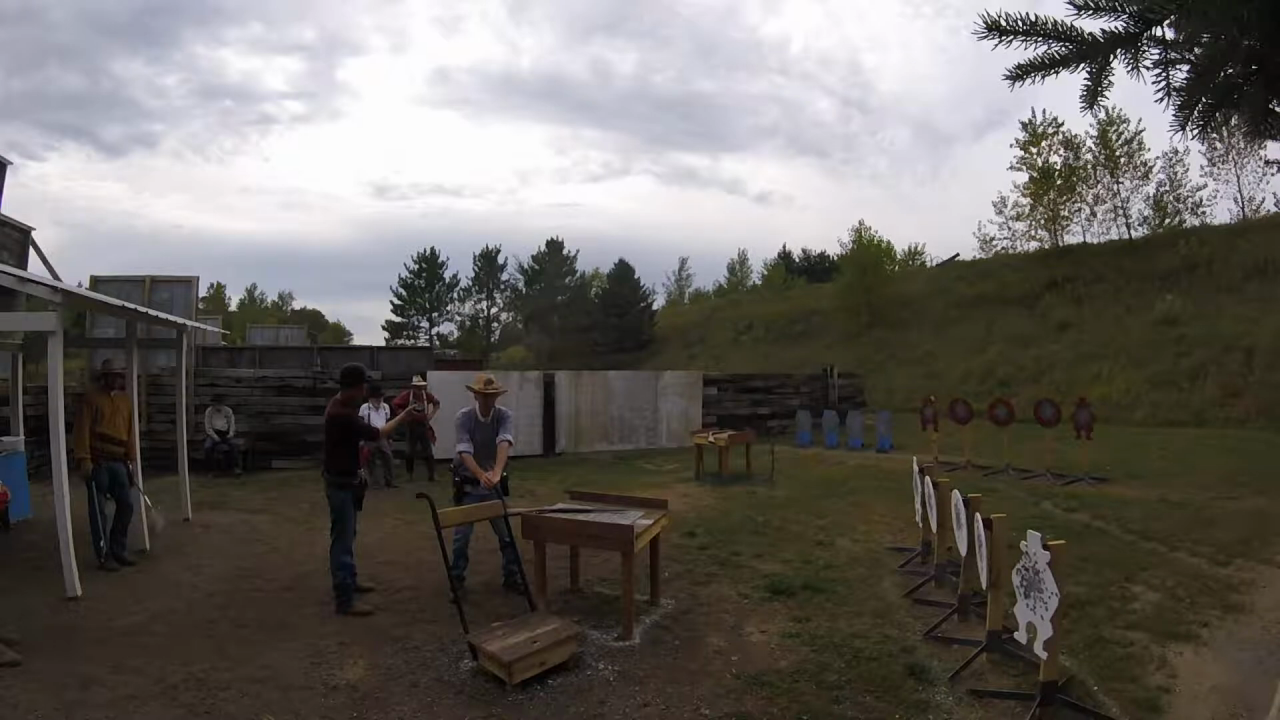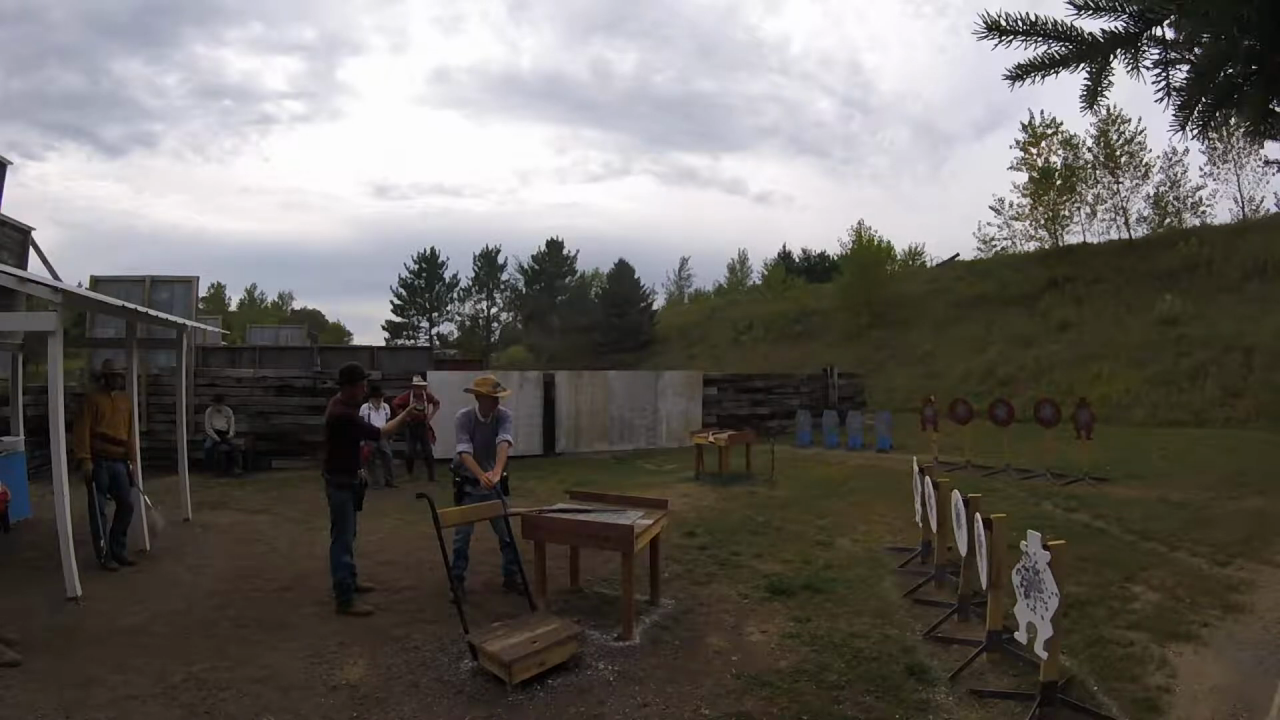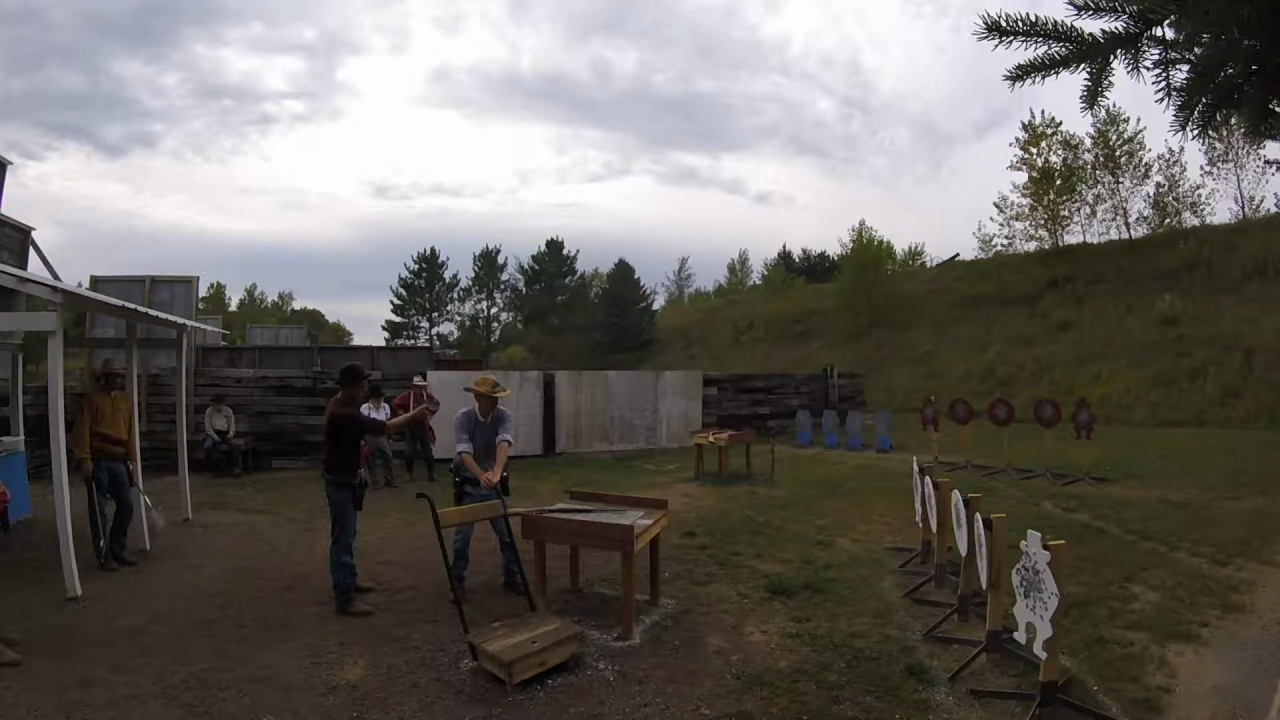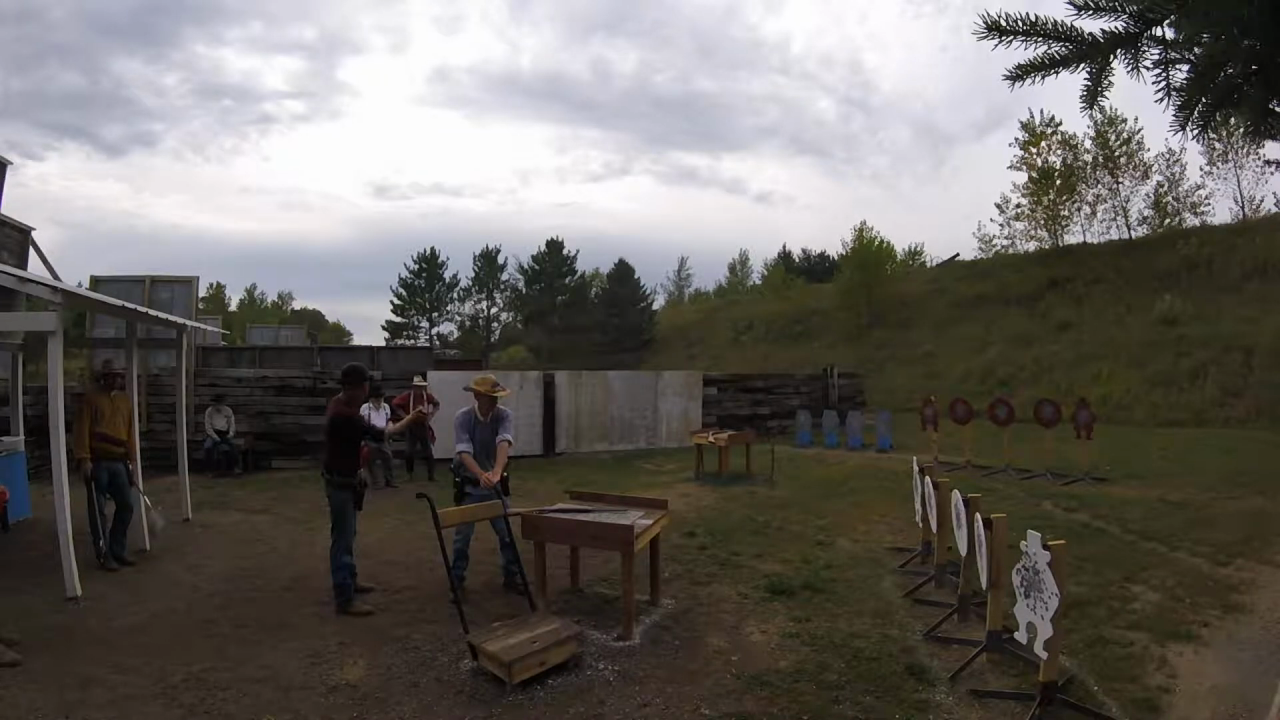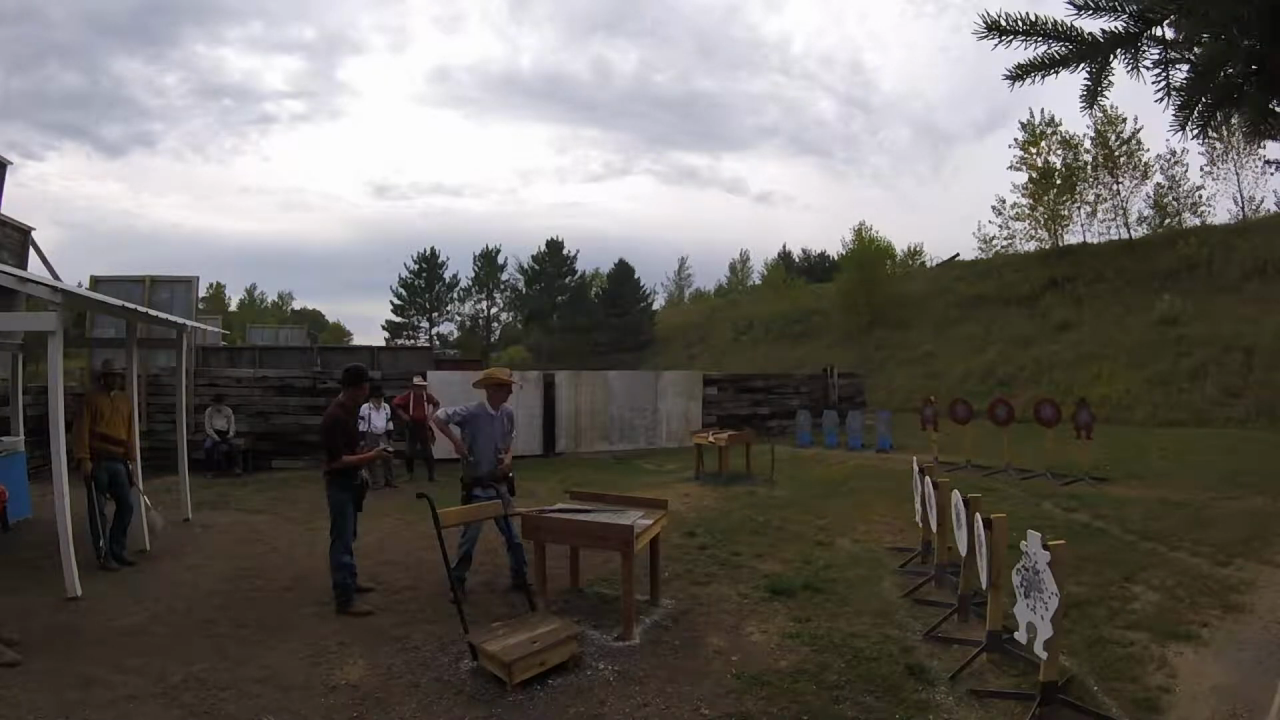
dt=0.7s
person 1, frame 1
left shoulder: (342, 406)
right shoulder: (341, 414)
right elbow: (377, 434)
right wrist: (405, 416)
left hip: (346, 478)
right hip: (340, 482)
left knee: (347, 535)
right knee: (342, 539)
left ankle: (350, 580)
right ankle: (344, 600)
person 1, frame 2
left shoulder: (342, 405)
right shoulder: (342, 414)
right elbow: (378, 434)
right wrist: (406, 416)
left hip: (346, 477)
right hip: (340, 481)
left knee: (348, 535)
right knee: (342, 539)
left ankle: (349, 580)
right ankle: (344, 600)
person 1, frame 3
left shoulder: (340, 405)
right shoulder: (343, 414)
right elbow: (383, 428)
right wrist: (414, 415)
left hip: (346, 478)
right hip: (340, 482)
left knee: (347, 535)
right knee: (342, 538)
left ankle: (349, 580)
right ankle: (344, 600)
person 1, frame 4
left shoulder: (340, 404)
right shoulder: (344, 415)
right elbow: (380, 434)
right wrist: (411, 419)
left hip: (346, 479)
right hip: (340, 482)
left knee: (347, 535)
right knee: (342, 539)
left ankle: (350, 580)
right ankle: (344, 600)
person 1, frame 5
left shoulder: (350, 409)
right shoulder: (335, 417)
right elbow: (336, 461)
left wrist: (366, 454)
right wrist: (370, 457)
left hip: (350, 481)
right hip: (339, 484)
left knee: (348, 536)
right knee: (341, 539)
left ankle: (350, 580)
right ankle: (344, 600)
person 2, frame 1
left shoulder: (504, 416)
right shoulder: (463, 417)
left elbow: (504, 444)
right elbow: (464, 452)
left wrist: (496, 472)
right wrist: (481, 475)
left hip: (495, 483)
right hip: (468, 484)
left knee: (506, 533)
right knee: (462, 535)
left ankle: (511, 577)
right ankle: (457, 581)
person 2, frame 2
left shoulder: (504, 416)
right shoulder: (463, 418)
left elbow: (503, 445)
right elbow: (464, 453)
left wrist: (497, 472)
right wrist: (481, 475)
left hip: (495, 483)
right hip: (469, 485)
left knee: (506, 533)
right knee: (462, 535)
left ankle: (511, 577)
right ankle: (457, 582)
person 2, frame 3
left shoulder: (504, 416)
right shoulder: (463, 418)
left elbow: (503, 444)
right elbow: (464, 453)
left wrist: (496, 472)
right wrist: (481, 475)
left hip: (494, 484)
right hip: (469, 485)
left knee: (506, 533)
right knee: (462, 535)
left ankle: (511, 577)
right ankle: (457, 582)
person 2, frame 4
left shoulder: (504, 415)
right shoulder: (463, 418)
left elbow: (504, 444)
right elbow: (464, 453)
left wrist: (496, 472)
right wrist: (481, 475)
left hip: (495, 485)
right hip: (469, 486)
left knee: (506, 533)
right knee: (463, 535)
left ankle: (511, 577)
right ankle: (457, 581)
person 2, frame 5
left shoulder: (508, 413)
right shoulder: (472, 412)
right elbow: (438, 417)
left wrist: (508, 456)
right wrist: (455, 441)
left hip: (501, 484)
right hip: (476, 487)
left knee: (513, 535)
right knee: (470, 535)
left ankle: (519, 578)
right ankle: (457, 581)
person 3, frame 1
left shoulder: (125, 400)
right shoulder: (92, 399)
right elbow: (82, 430)
left wrist: (131, 459)
right wrist: (83, 459)
left hip: (118, 462)
right hip: (98, 462)
left knee: (126, 505)
right knee: (98, 510)
left ankle: (118, 550)
right ankle: (104, 556)
person 3, frame 2
left shoulder: (125, 400)
right shoulder: (92, 399)
right elbow: (82, 431)
left wrist: (131, 459)
right wrist: (84, 460)
left hip: (118, 462)
right hip: (98, 462)
left knee: (126, 506)
right knee: (98, 510)
left ankle: (118, 550)
right ankle: (104, 555)
person 3, frame 3
left shoulder: (125, 399)
right shoulder: (92, 398)
right elbow: (82, 430)
left wrist: (131, 459)
right wrist: (84, 459)
left hip: (118, 462)
right hip: (98, 462)
left knee: (126, 506)
right knee: (98, 510)
left ankle: (118, 550)
right ankle: (104, 555)
person 3, frame 4
left shoulder: (125, 400)
right shoulder: (91, 399)
right elbow: (81, 430)
left wrist: (130, 458)
right wrist: (83, 459)
left hip: (118, 462)
right hip: (97, 462)
left knee: (126, 506)
right knee: (98, 510)
left ankle: (117, 550)
right ankle: (104, 555)
person 3, frame 5
left shoulder: (125, 400)
right shoulder: (92, 399)
right elbow: (81, 430)
left wrist: (130, 459)
right wrist: (83, 459)
left hip: (118, 462)
right hip: (97, 462)
left knee: (126, 506)
right knee: (98, 510)
left ankle: (117, 550)
right ankle: (104, 555)
